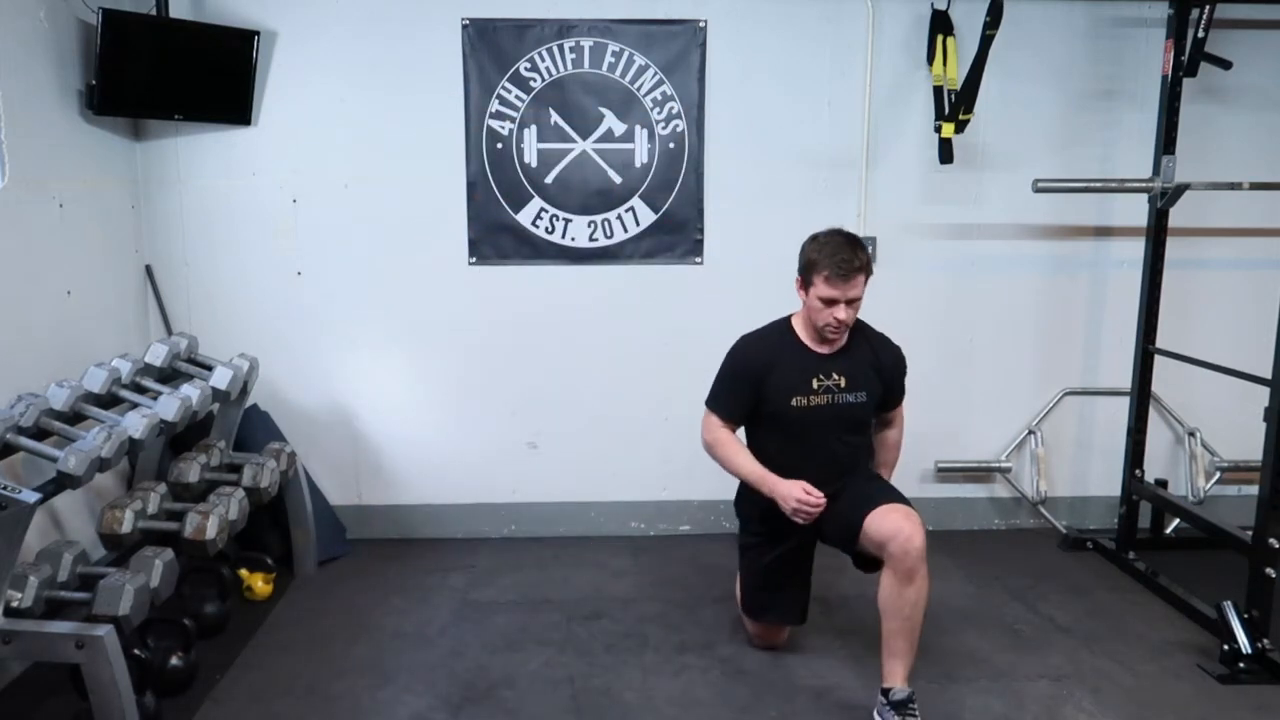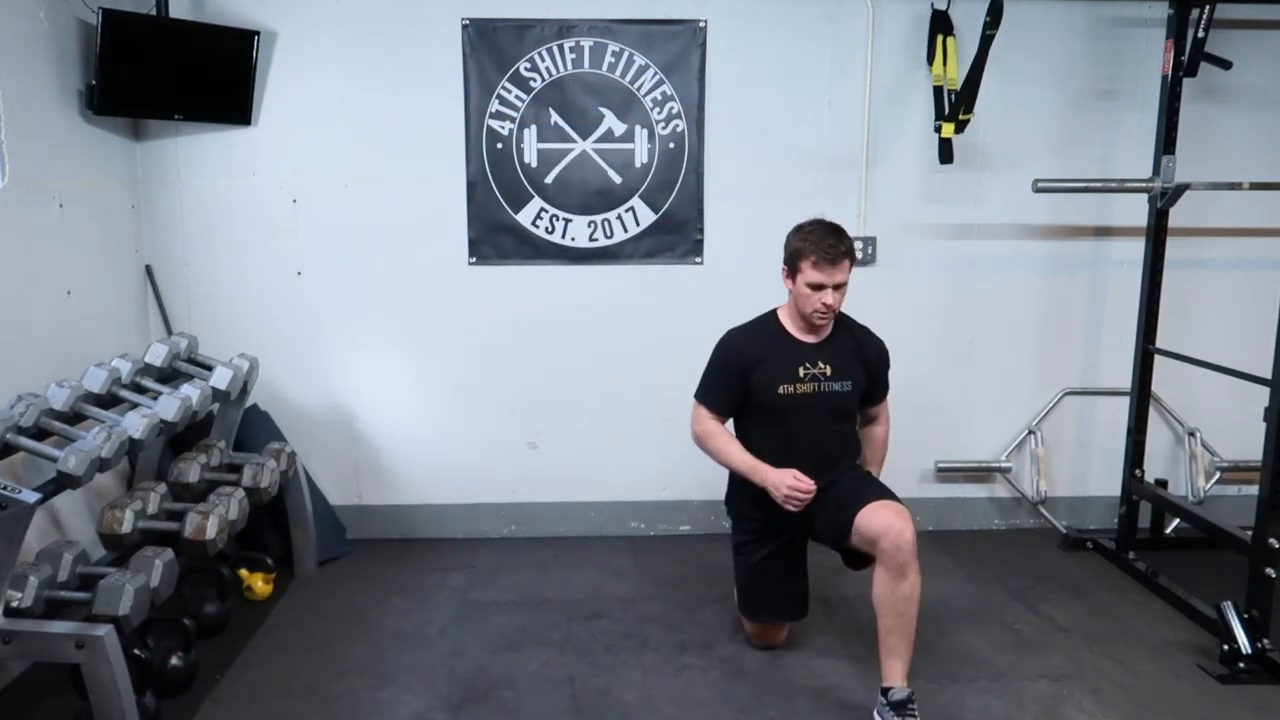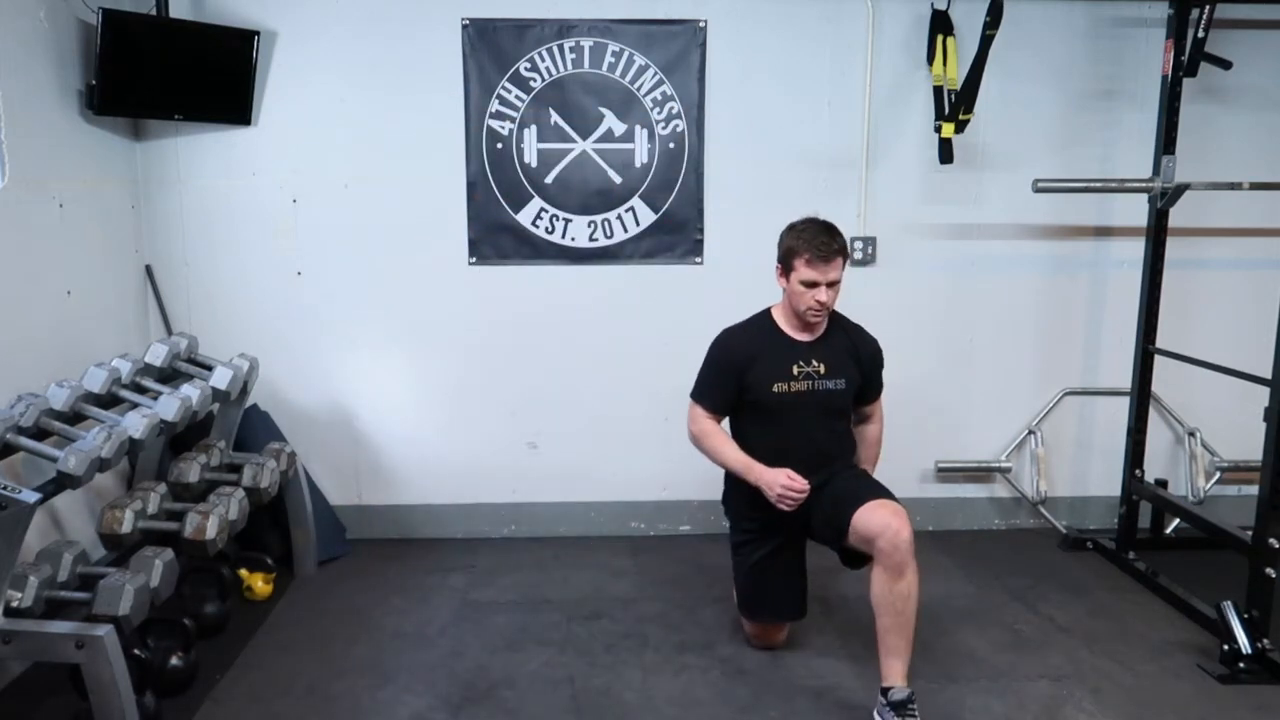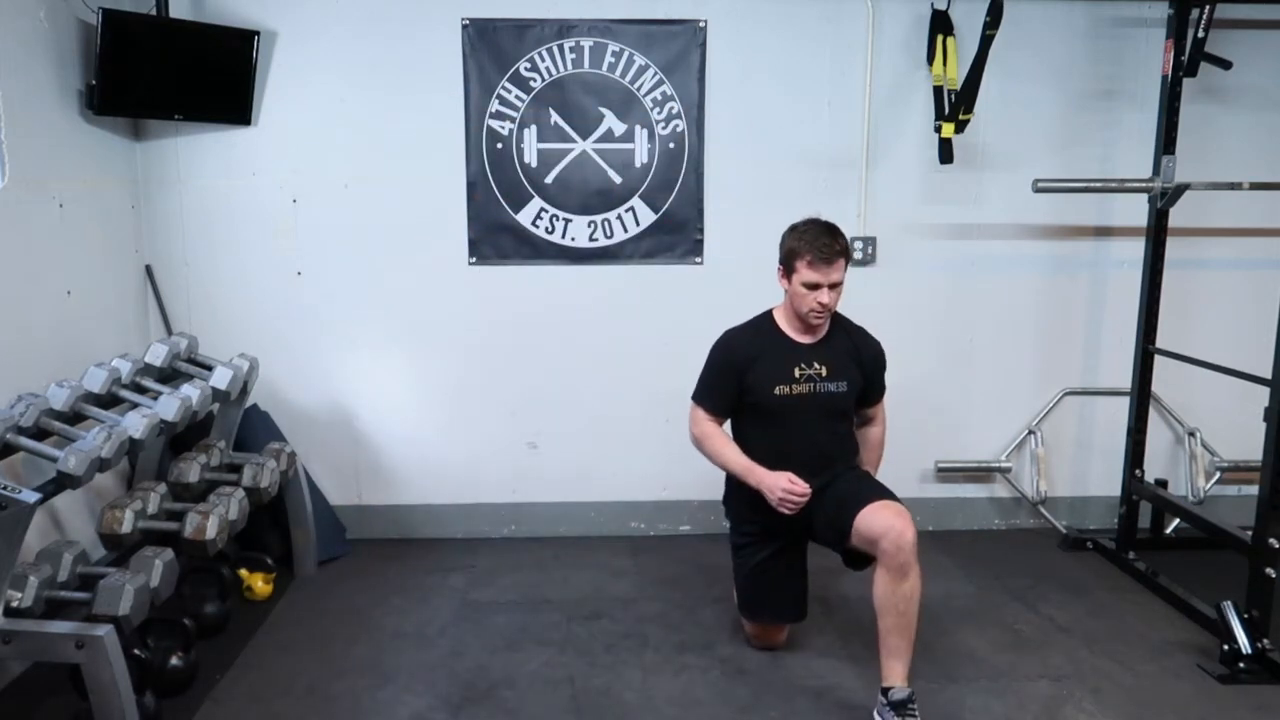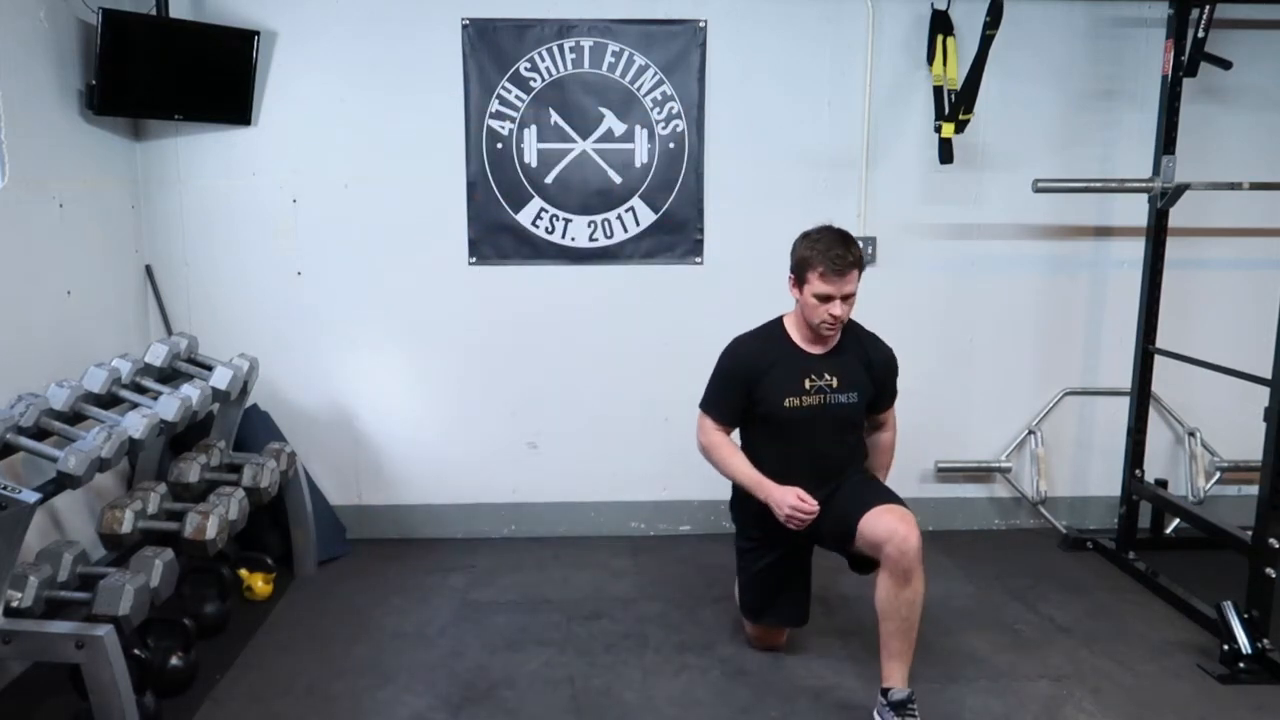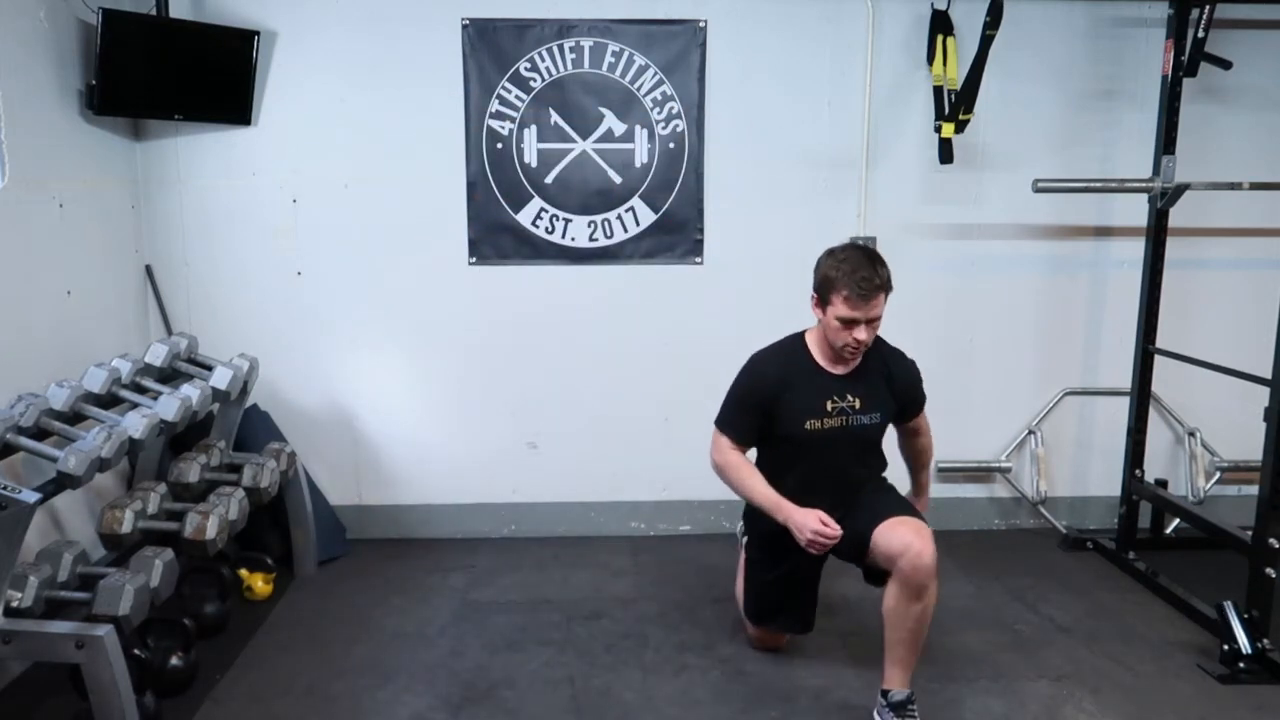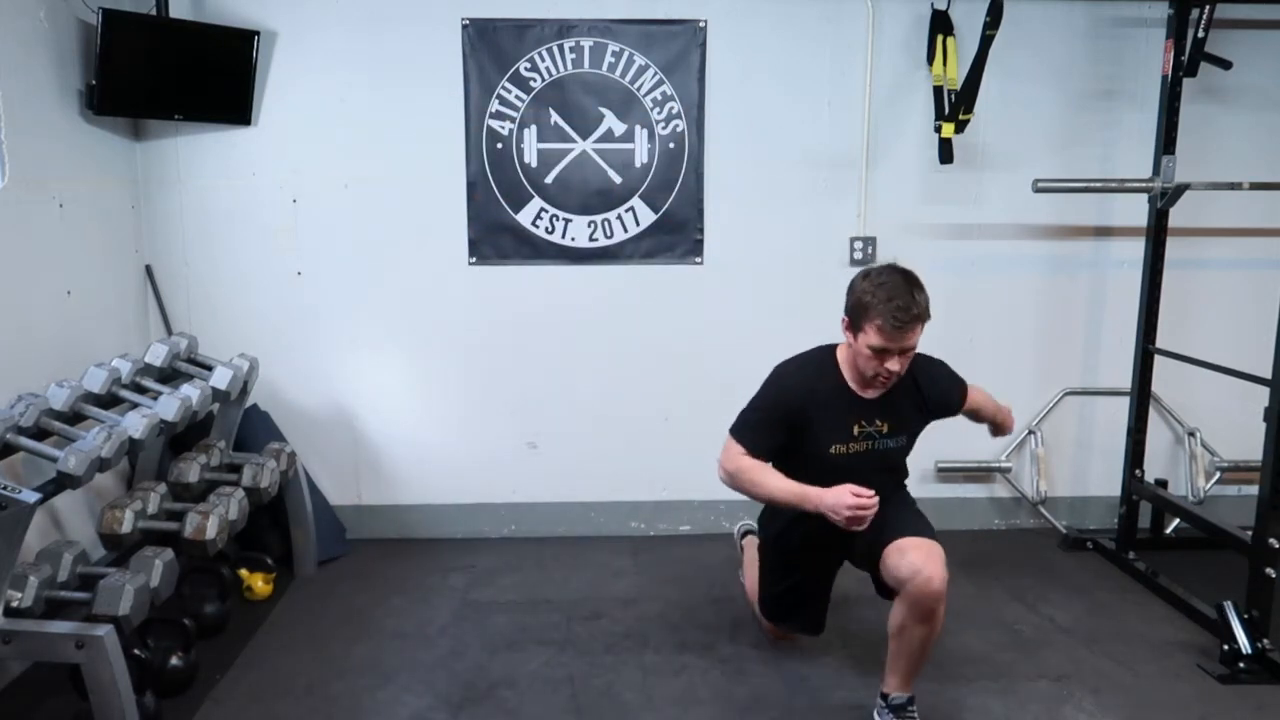
dt=0.2s
person 1, frame 1
left shoulder: (881, 353)
right shoulder: (756, 352)
right elbow: (715, 433)
left wrist: (876, 494)
right wrist: (776, 488)
left hip: (848, 487)
right hip: (774, 500)
left knee: (907, 537)
right knee: (766, 635)
right ankle: (753, 569)
person 1, frame 2
left shoulder: (864, 346)
right shoulder: (743, 345)
left elbow: (874, 420)
right elbow: (704, 426)
left wrist: (864, 490)
right wrist: (768, 476)
left hip: (837, 481)
right hip: (763, 497)
left knee: (898, 533)
right knee: (765, 635)
right ankle: (756, 573)
person 1, frame 3
left shoulder: (858, 344)
right shoulder: (737, 344)
right elbow: (700, 424)
left wrist: (859, 492)
right wrist: (762, 475)
left hip: (833, 480)
right hip: (761, 497)
left knee: (894, 533)
right knee: (765, 635)
right ankle: (755, 572)
person 1, frame 4
left shoulder: (861, 347)
right shoulder: (739, 346)
right elbow: (702, 426)
left wrist: (861, 495)
right wrist: (763, 479)
left hip: (835, 482)
right hip: (763, 498)
left knee: (898, 534)
right knee: (765, 636)
right ankle: (753, 572)
person 1, frame 5
left shoulder: (873, 354)
right shoulder: (749, 354)
right elbow: (710, 435)
left wrist: (872, 503)
right wrist: (770, 493)
left hip: (844, 487)
right hip: (770, 502)
left knee: (903, 539)
right knee: (765, 637)
right ankle: (751, 565)
person 1, frame 6
left shoulder: (895, 368)
right shoulder: (770, 370)
left elbow: (914, 430)
right elbow: (724, 454)
left wrist: (919, 494)
right wrist: (789, 516)
left hip: (860, 498)
right hip: (782, 511)
left knee: (917, 553)
right knee: (768, 637)
right ankle: (747, 551)
person 1, frame 7
left shoulder: (927, 380)
right shoulder: (795, 384)
left elbow: (979, 403)
right elbow: (732, 463)
left wrist: (999, 421)
right wrist: (819, 499)
left hip: (879, 505)
right hip: (799, 511)
left knee: (927, 579)
right knee: (780, 628)
right ankle: (753, 545)
